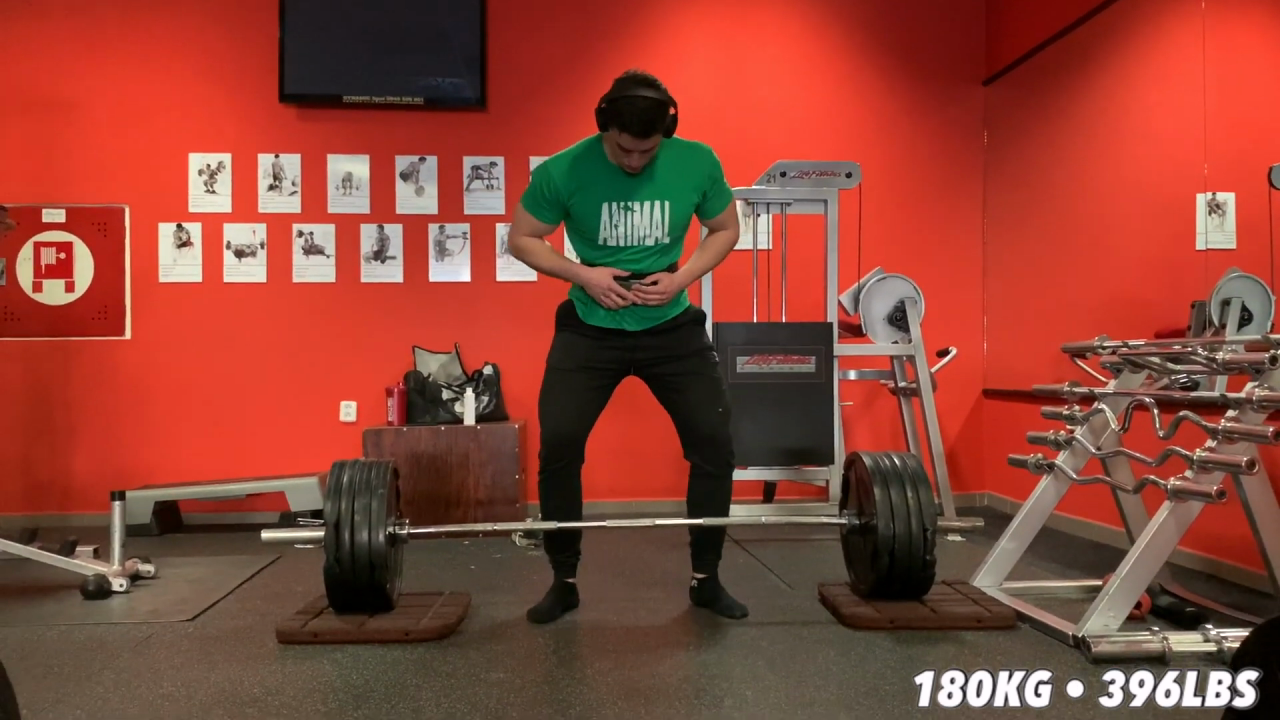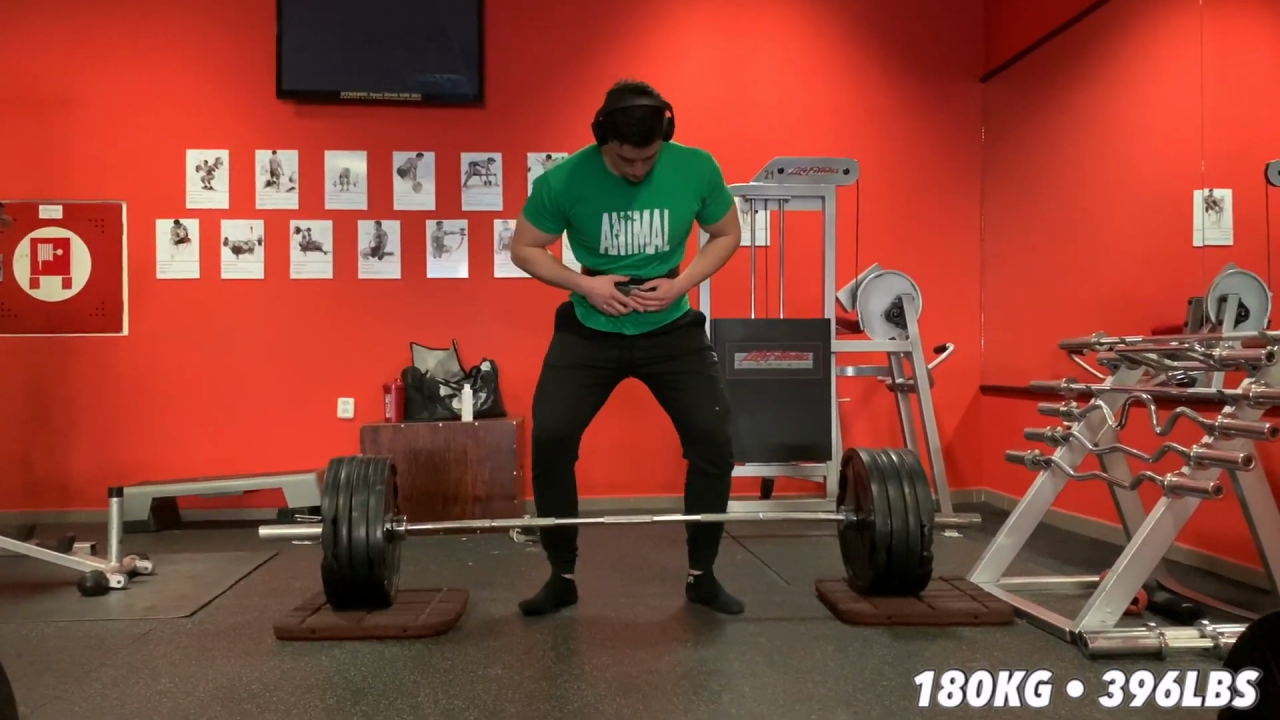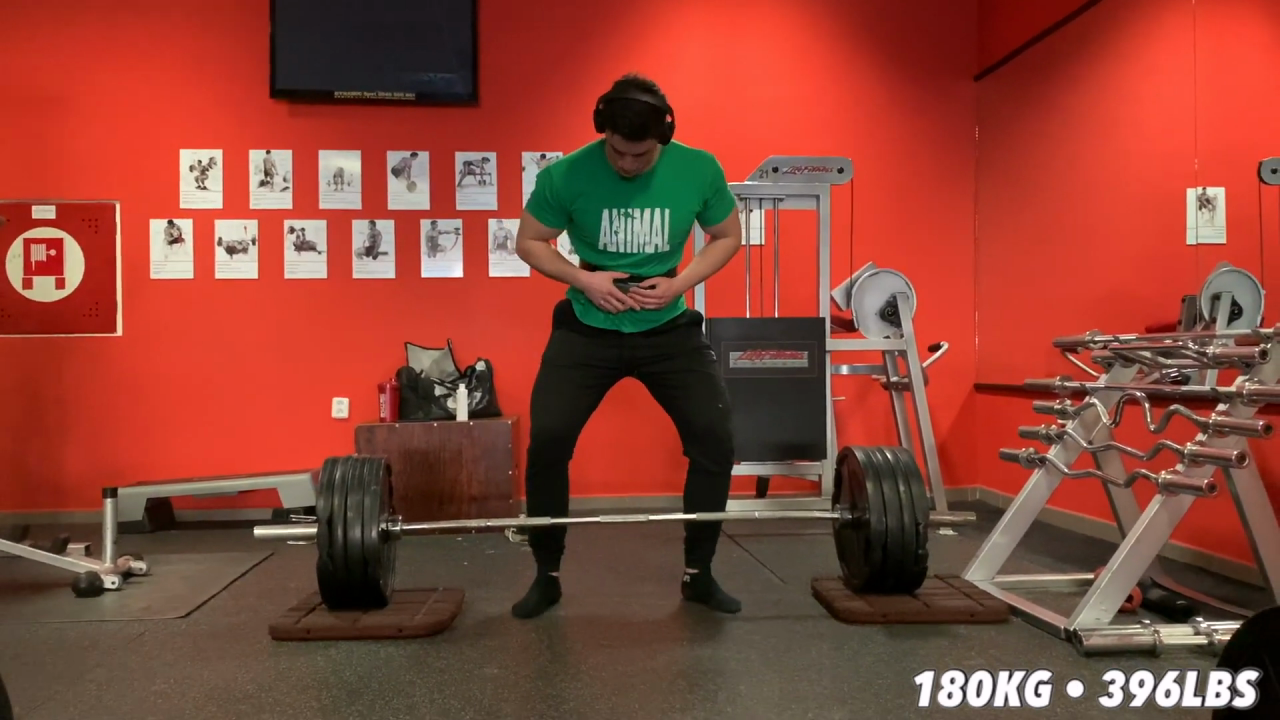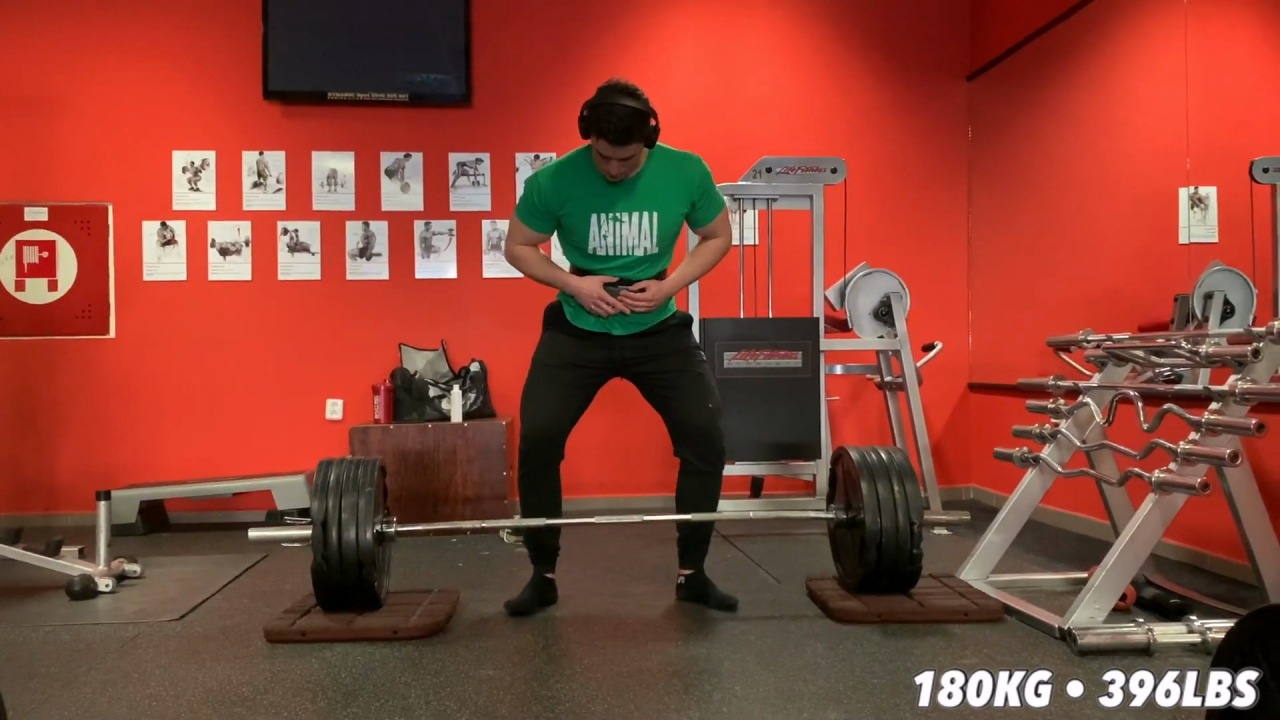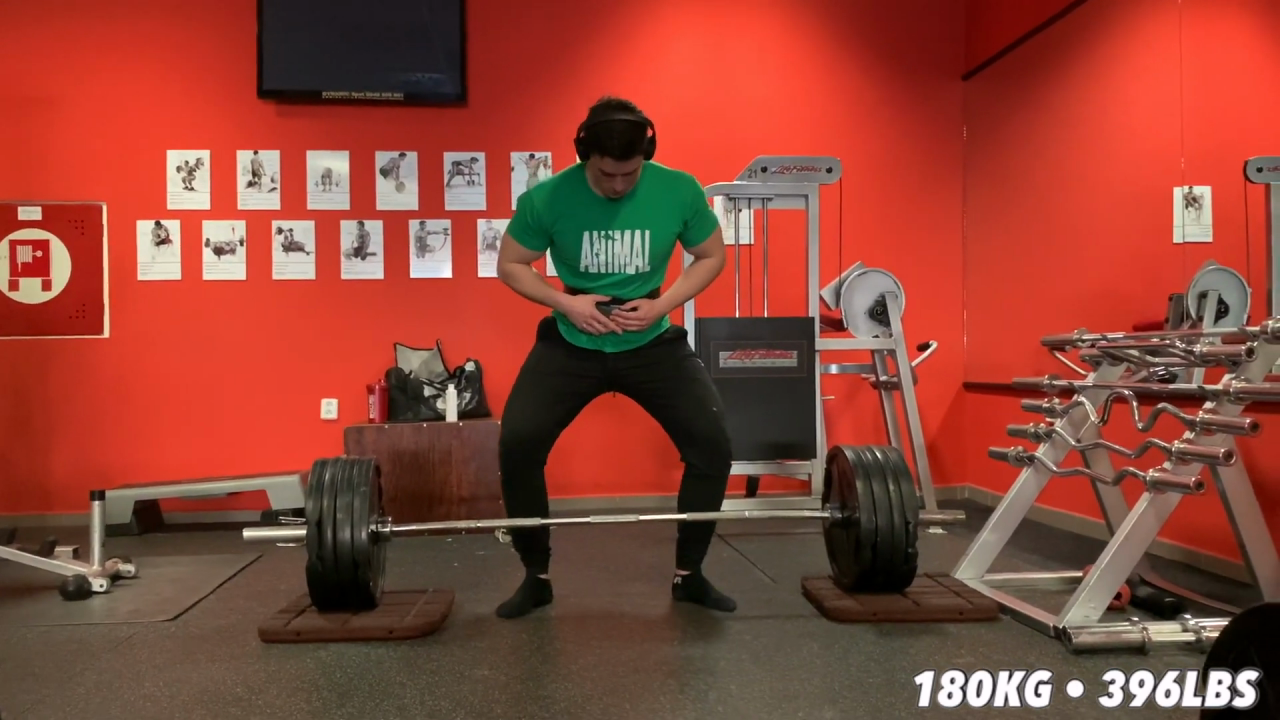
dt=0.3s
person 1, frame 1
left shoulder: (698, 163)
right shoulder: (562, 172)
left elbow: (726, 229)
right elbow: (522, 238)
left wrist: (682, 276)
right wrist: (583, 274)
left hip: (672, 327)
right hip: (590, 328)
left knee: (714, 444)
right knee: (559, 445)
left ankle: (705, 578)
right ankle: (564, 581)
person 1, frame 2
left shoulder: (697, 169)
right shoulder: (563, 181)
left elbow: (727, 234)
right elbow: (524, 249)
left wrist: (682, 282)
right wrist: (584, 283)
left hip: (671, 330)
right hip: (589, 331)
left knee: (713, 442)
right knee: (551, 440)
left ankle: (701, 575)
right ankle: (562, 576)
person 1, frame 3
left shoulder: (700, 171)
right shoulder: (564, 176)
left elbow: (728, 236)
right elbow: (528, 242)
left wrist: (679, 282)
right wrist: (582, 278)
left hip: (669, 329)
right hip: (586, 329)
left knee: (714, 440)
right knee: (548, 440)
left ankle: (697, 573)
right ankle: (546, 575)
person 1, frame 4
left shoulder: (687, 172)
right shoulder: (552, 182)
left elbow: (718, 237)
right elbow: (517, 247)
left wrist: (670, 285)
right wrist: (572, 283)
left hip: (659, 329)
right hip: (577, 331)
left knee: (705, 438)
right knee: (538, 440)
left ankle: (691, 573)
right ankle: (543, 576)
person 1, frame 5
left shoulder: (680, 191)
right shoulder: (545, 199)
left elbow: (712, 256)
right elbow: (510, 266)
left wrist: (663, 304)
right wrist: (565, 302)
left hip: (653, 345)
right hip: (570, 346)
left knee: (712, 443)
right knee: (518, 443)
left ankle: (688, 574)
right ankle: (536, 576)
